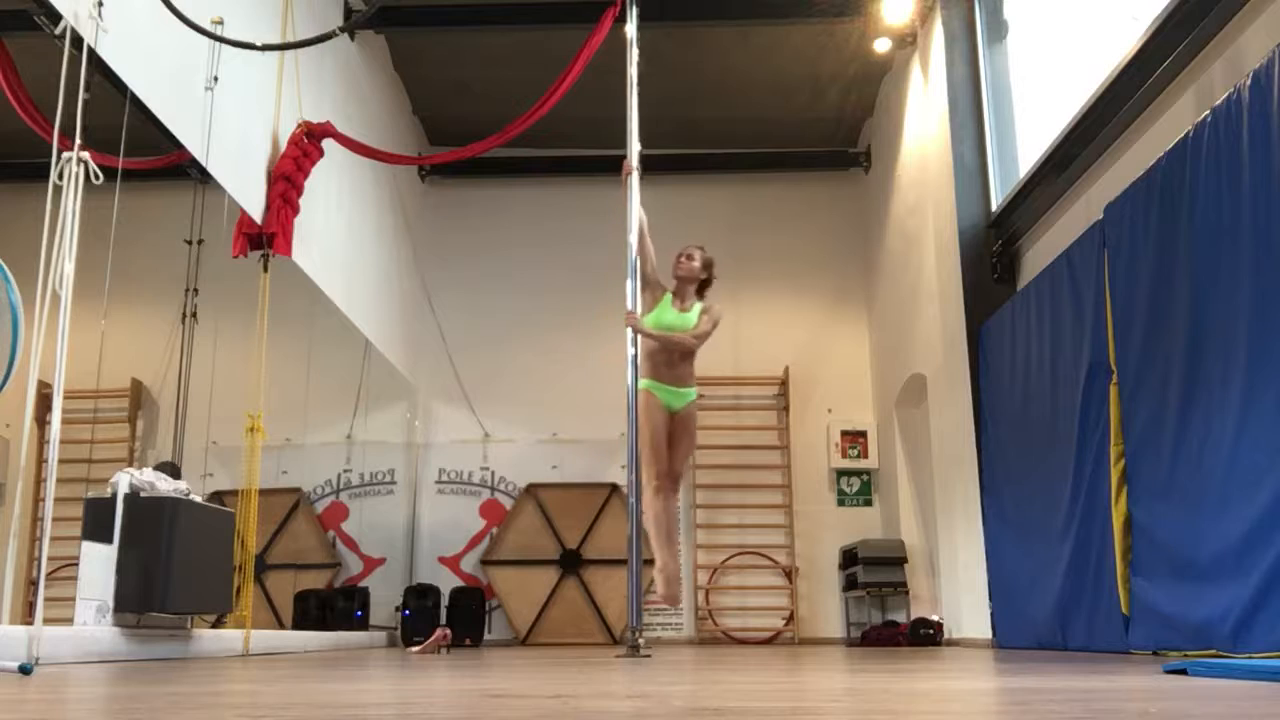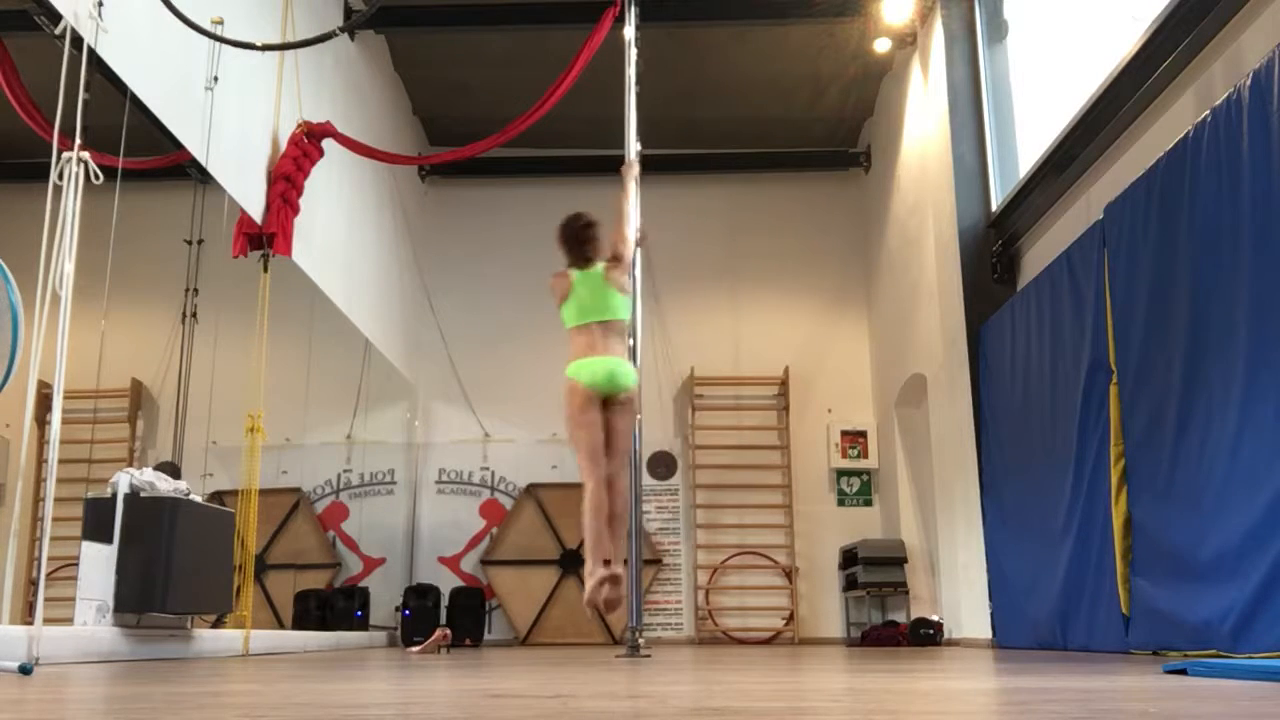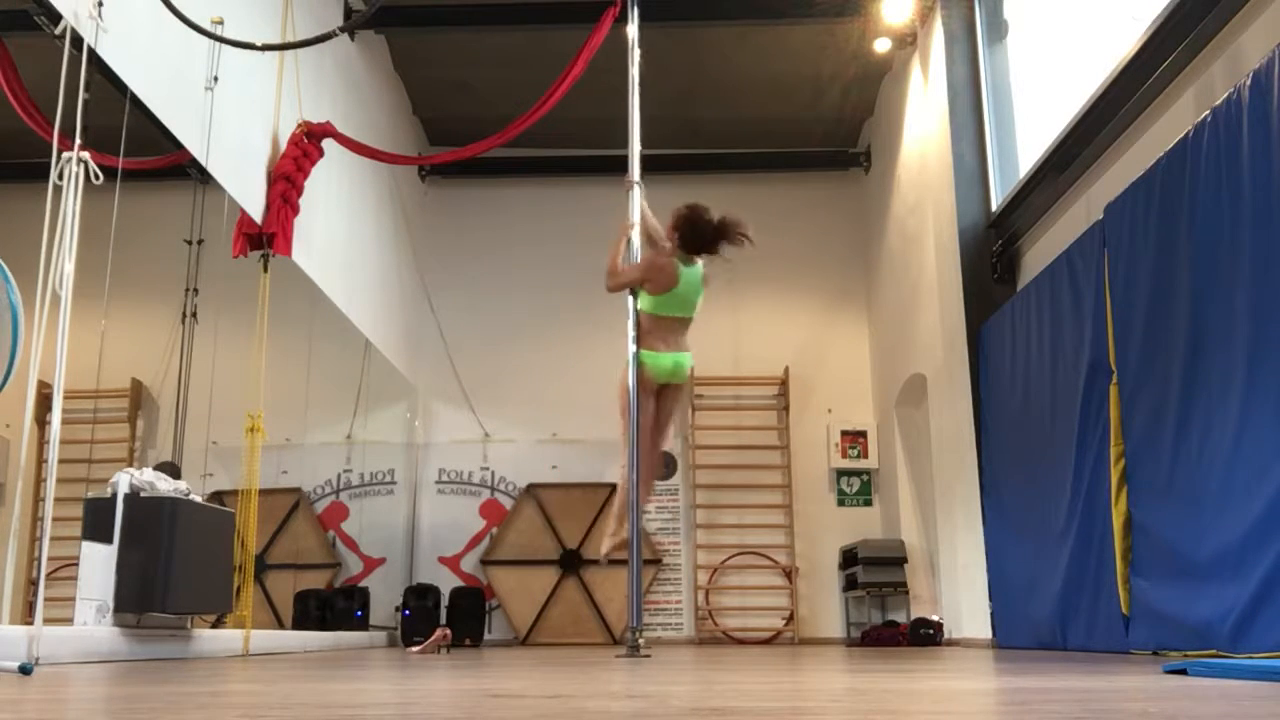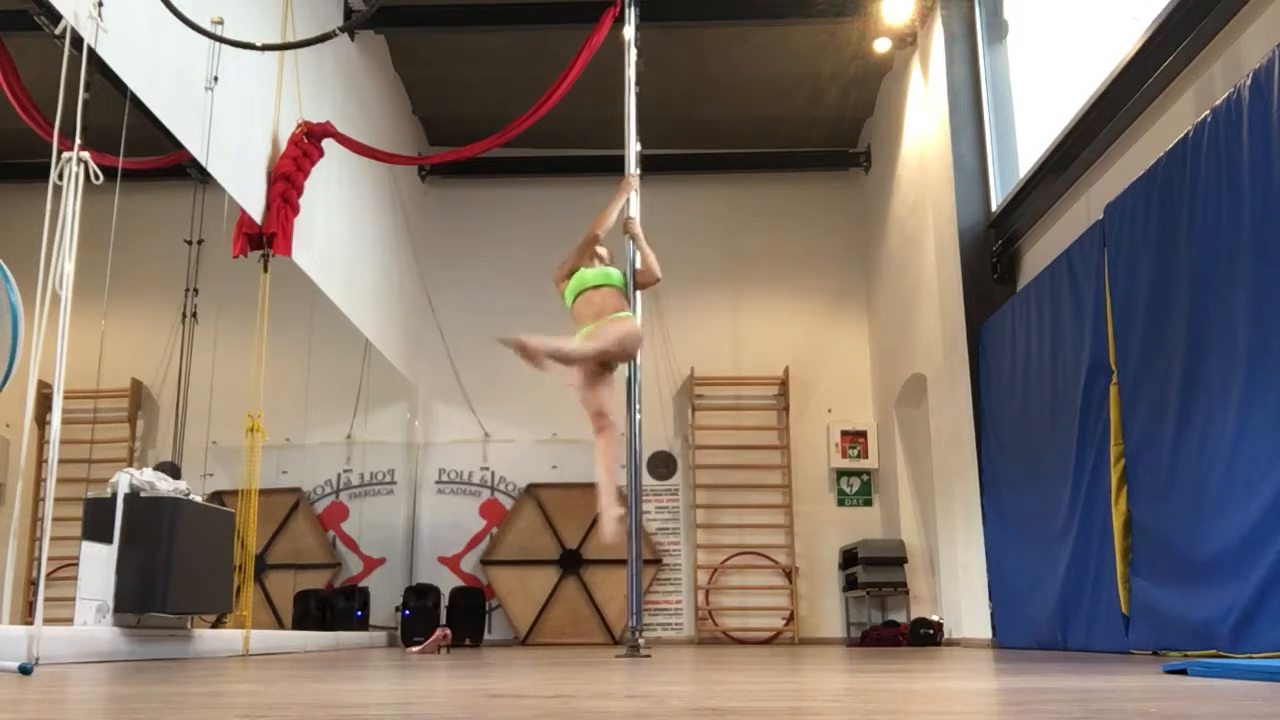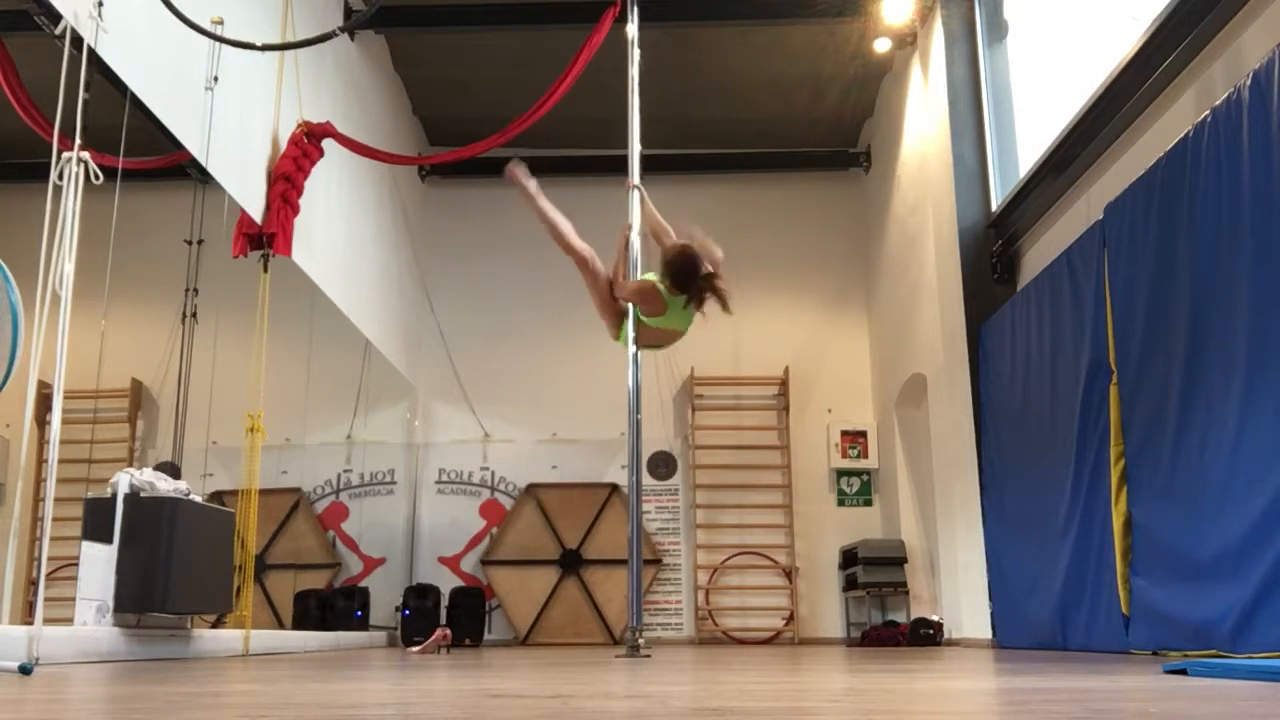
dt=1s
person 1, frame 1
left shoulder: (710, 312)
right shoulder: (655, 295)
left elbow: (690, 342)
right elbow: (642, 239)
left wrist: (647, 330)
right wrist: (629, 187)
left hip: (685, 398)
right hip: (651, 391)
left knee: (673, 483)
right knee: (655, 481)
left ankle: (673, 568)
right ankle: (663, 568)
person 1, frame 2
left shoulder: (560, 282)
right shoulder: (621, 269)
right elbow: (626, 232)
right wrist: (629, 180)
left hip: (584, 375)
right hip: (622, 372)
left knee: (593, 473)
right knee: (617, 473)
left ankle: (595, 566)
right ankle: (615, 566)
person 1, frame 3
left shoulder: (660, 264)
right shoulder: (697, 266)
left elbow: (612, 282)
right elbow: (658, 240)
left wrist: (624, 238)
right wrist: (638, 203)
left hip: (647, 362)
right hip: (680, 362)
left knee: (640, 449)
right knee: (652, 449)
left ankle: (617, 527)
right ankle: (620, 527)
person 1, frame 4
left shoulder: (620, 274)
right shoulder: (568, 273)
left elbow: (653, 274)
right elbow: (595, 233)
left wrist: (637, 236)
right wrist: (623, 193)
left hip: (623, 329)
right hip: (586, 346)
left knee: (597, 341)
right knee: (602, 422)
left ankle: (542, 345)
right ankle: (608, 506)
person 1, frame 5
left shoulder: (649, 291)
right shoulder: (704, 277)
left elbow: (617, 288)
right elbow: (666, 237)
left wrist: (624, 246)
right wrist: (643, 199)
left knee: (583, 253)
left ankle: (531, 189)
